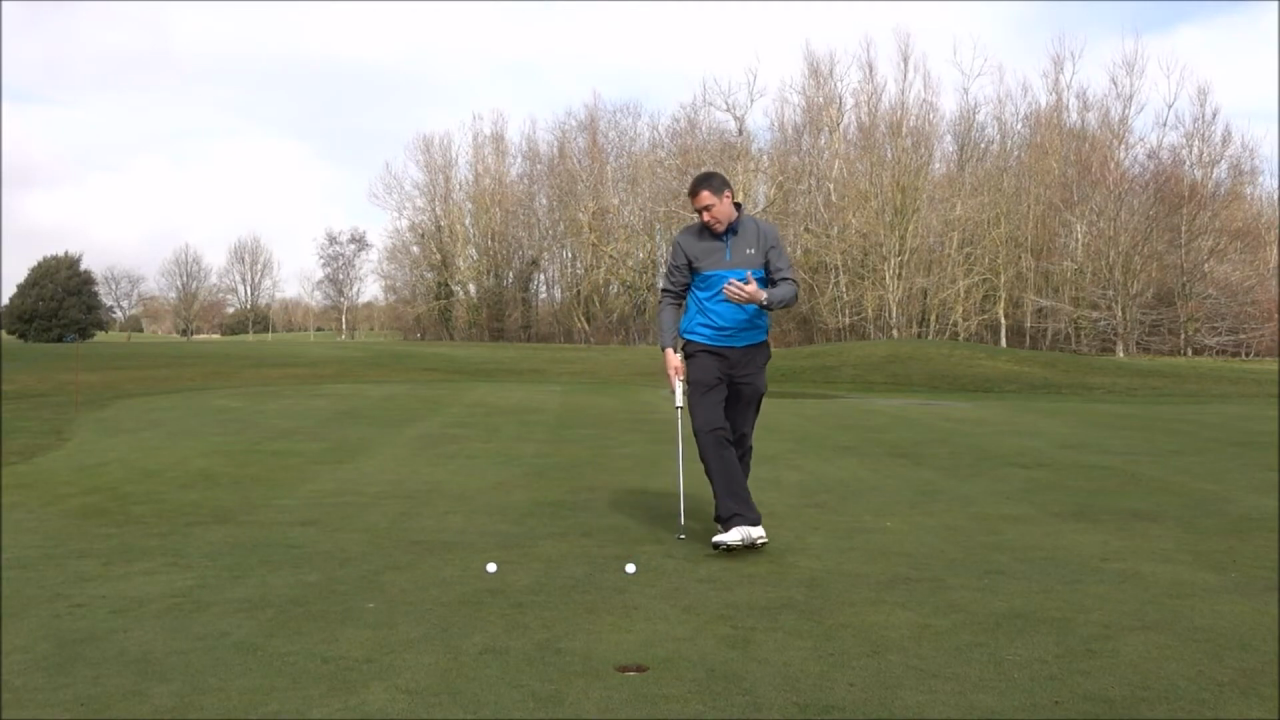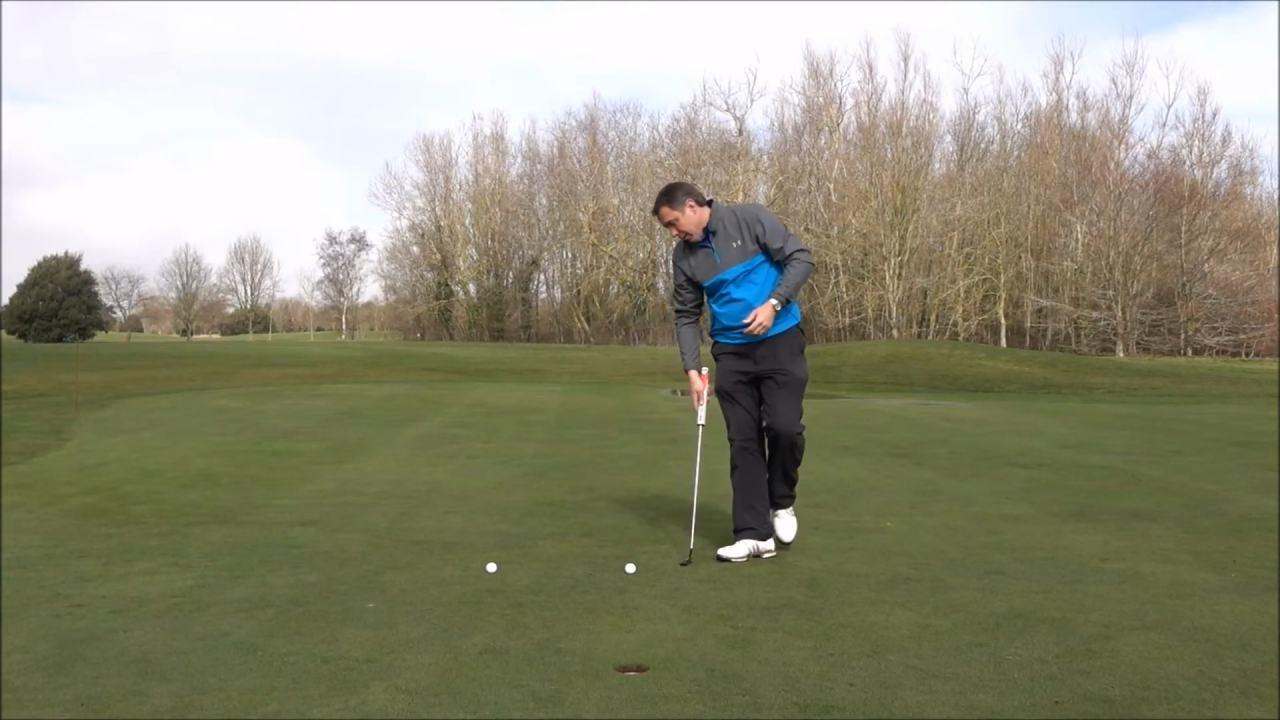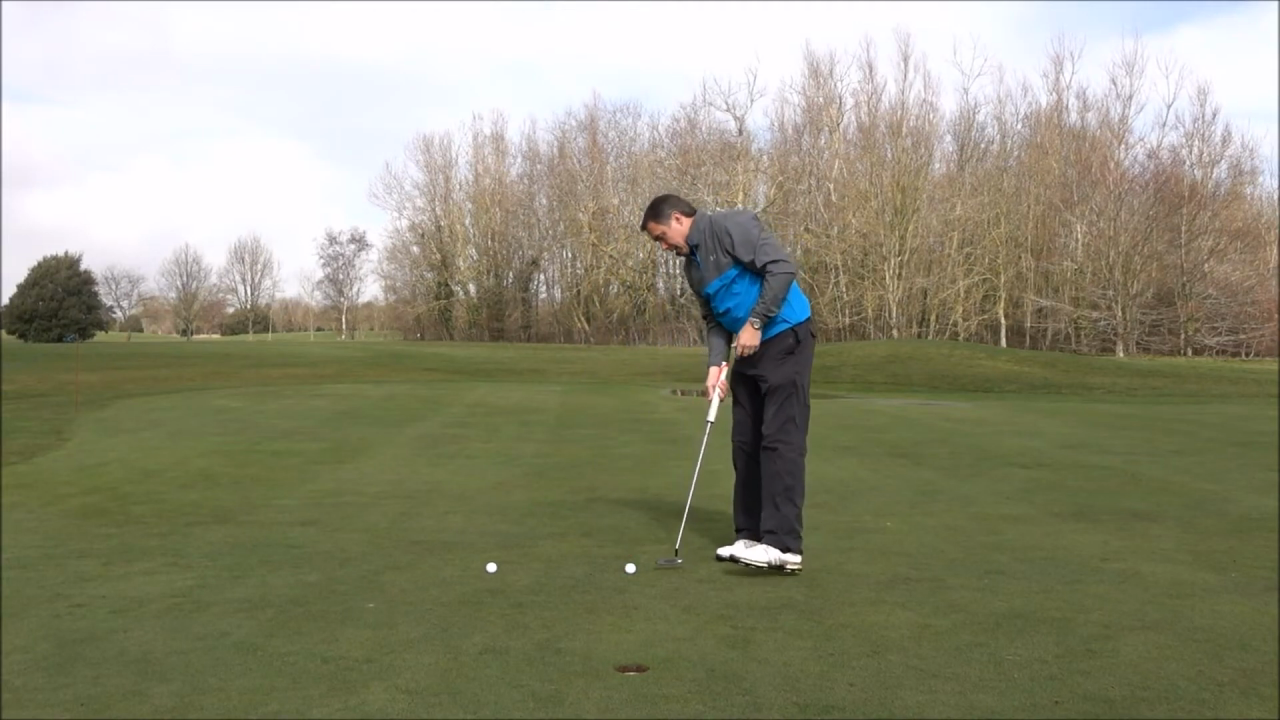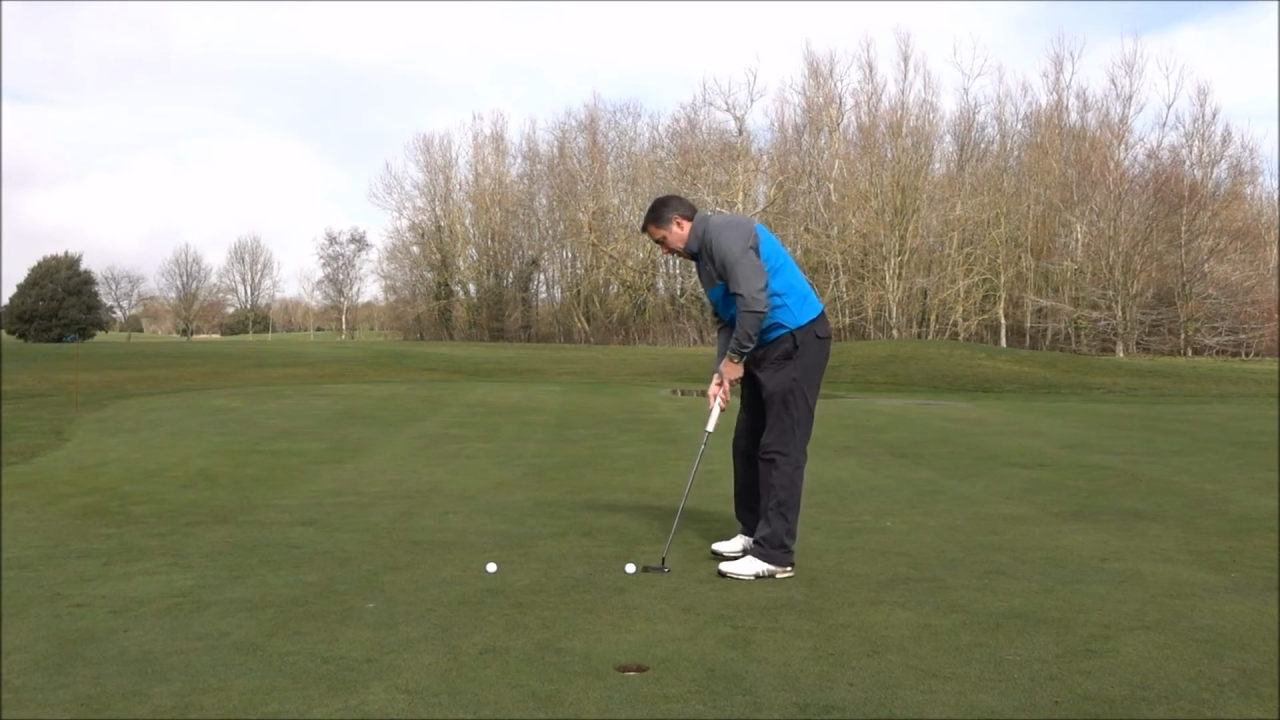
dt=0.4s
person 1, frame 1
left shoulder: (764, 234)
right shoulder: (687, 241)
left elbow: (789, 289)
right elbow: (670, 298)
left wrist: (762, 297)
right wrist: (669, 348)
left hip: (751, 351)
right hip: (704, 350)
left knee: (740, 438)
right knee: (710, 430)
left ankle: (737, 519)
right ankle: (743, 522)
person 1, frame 2
left shoulder: (751, 219)
right shoulder: (684, 256)
left elbow: (800, 258)
right elbow: (686, 317)
left wrist: (773, 303)
right wrist: (692, 369)
left hip: (781, 339)
right hip: (732, 351)
left knee: (784, 427)
right knee: (743, 441)
left ankle: (781, 500)
right ankle: (754, 533)
person 1, frame 3
left shoulder: (730, 226)
right shoulder: (691, 264)
left elbow: (781, 268)
right elbow: (714, 320)
left wrist: (755, 323)
right wrist: (715, 365)
left hip: (783, 338)
right hip: (748, 350)
left knee: (780, 437)
right knee: (746, 442)
left ankle: (782, 544)
right ankle: (752, 534)
person 1, frame 4
left shoulder: (724, 233)
right shoulder: (705, 255)
left elbow: (753, 301)
right elbow: (729, 318)
left wrist: (735, 358)
right wrist: (720, 372)
left hip: (796, 339)
right hip: (772, 343)
left knee: (780, 447)
right knee: (748, 442)
left ankle: (774, 555)
right ankle: (753, 532)
